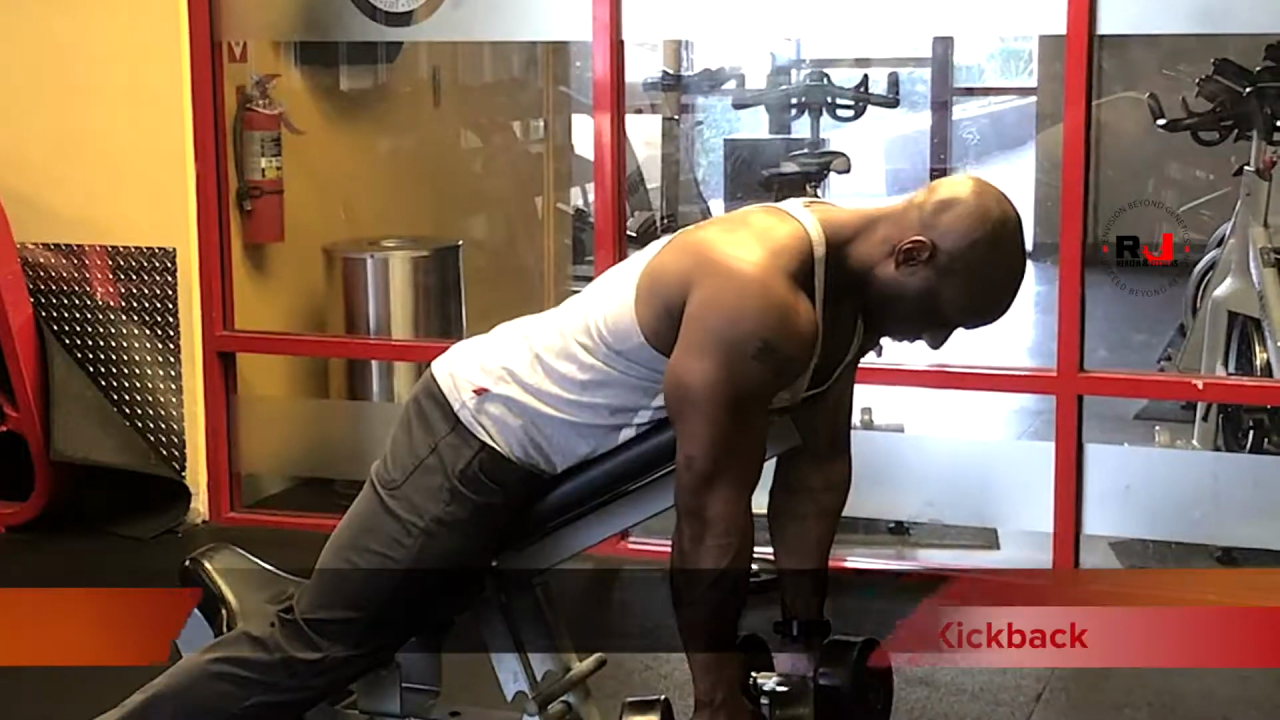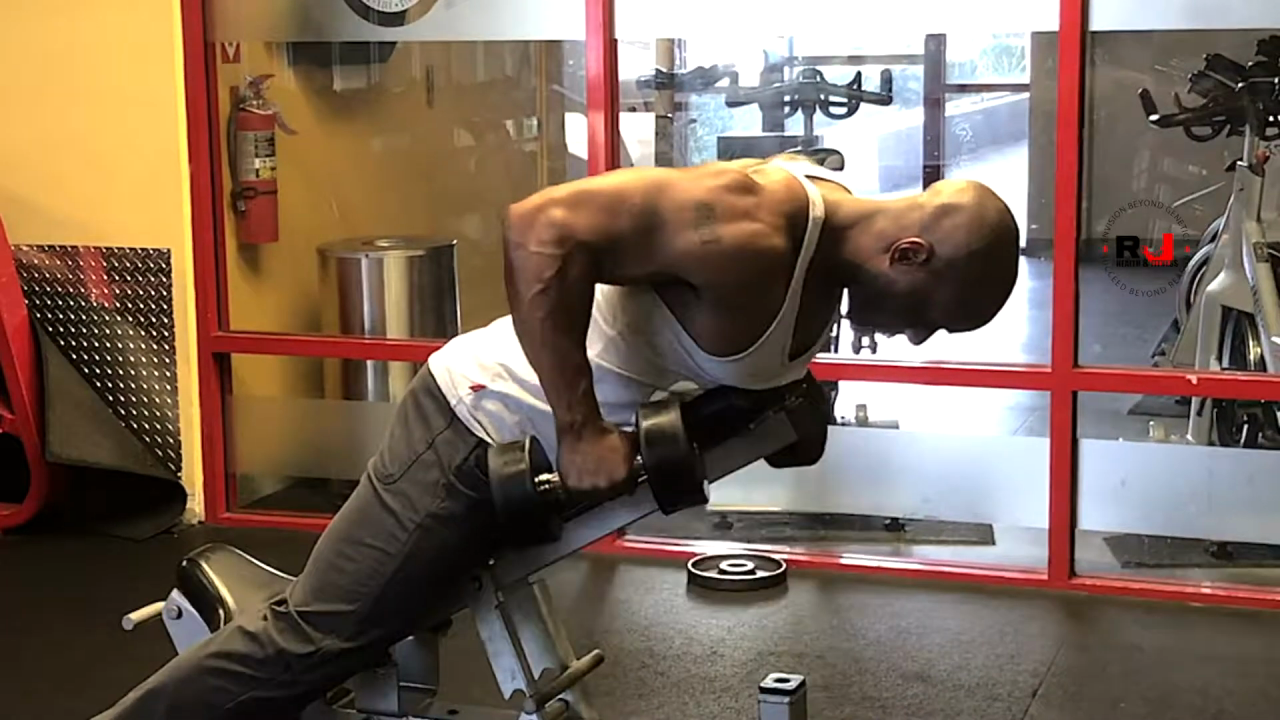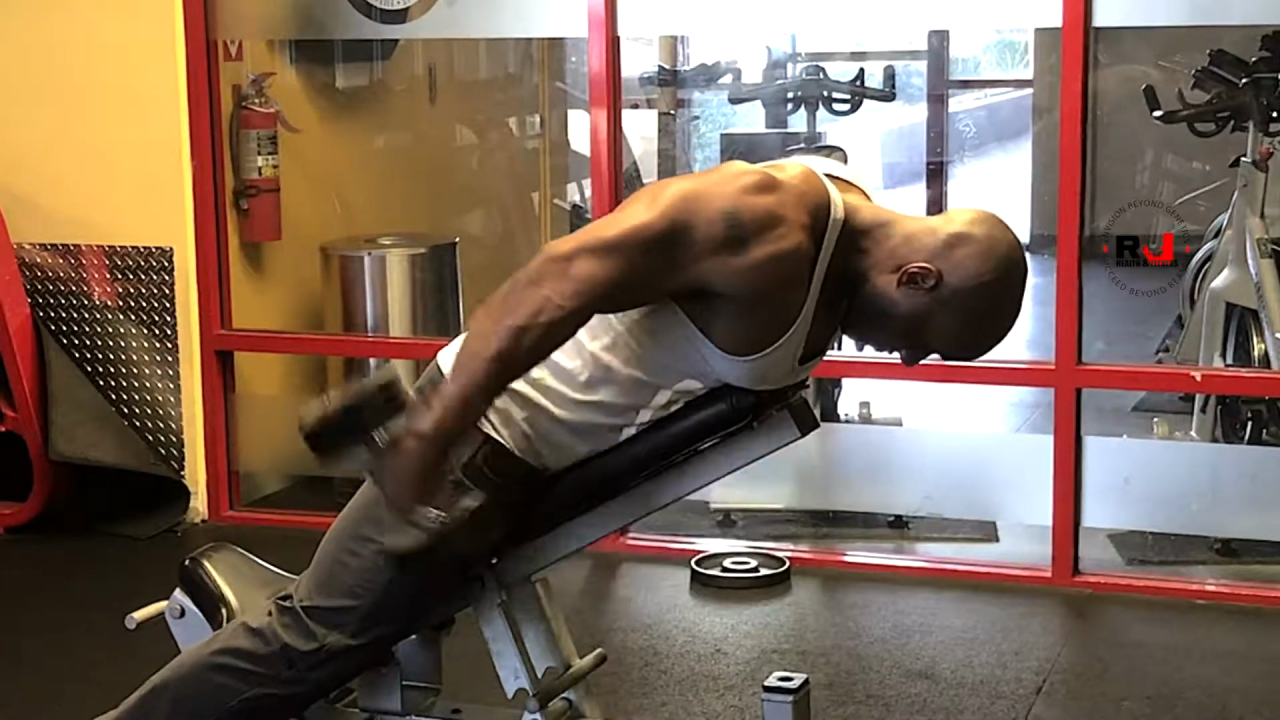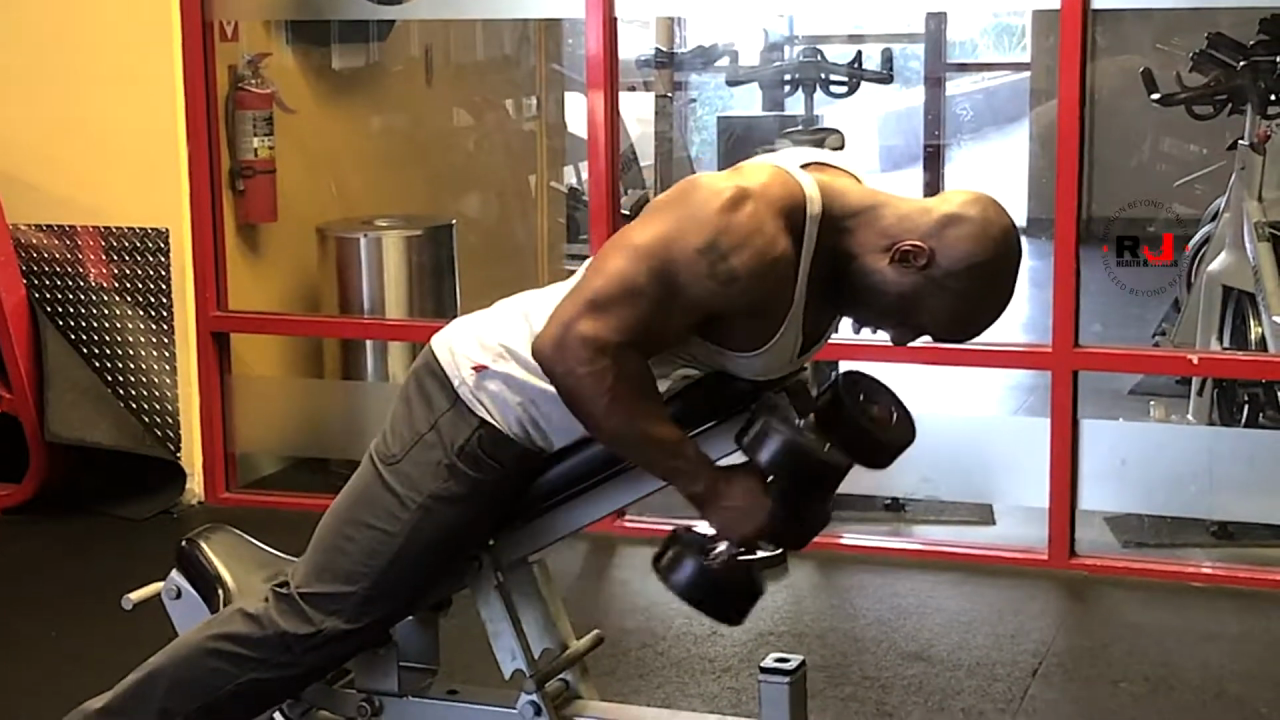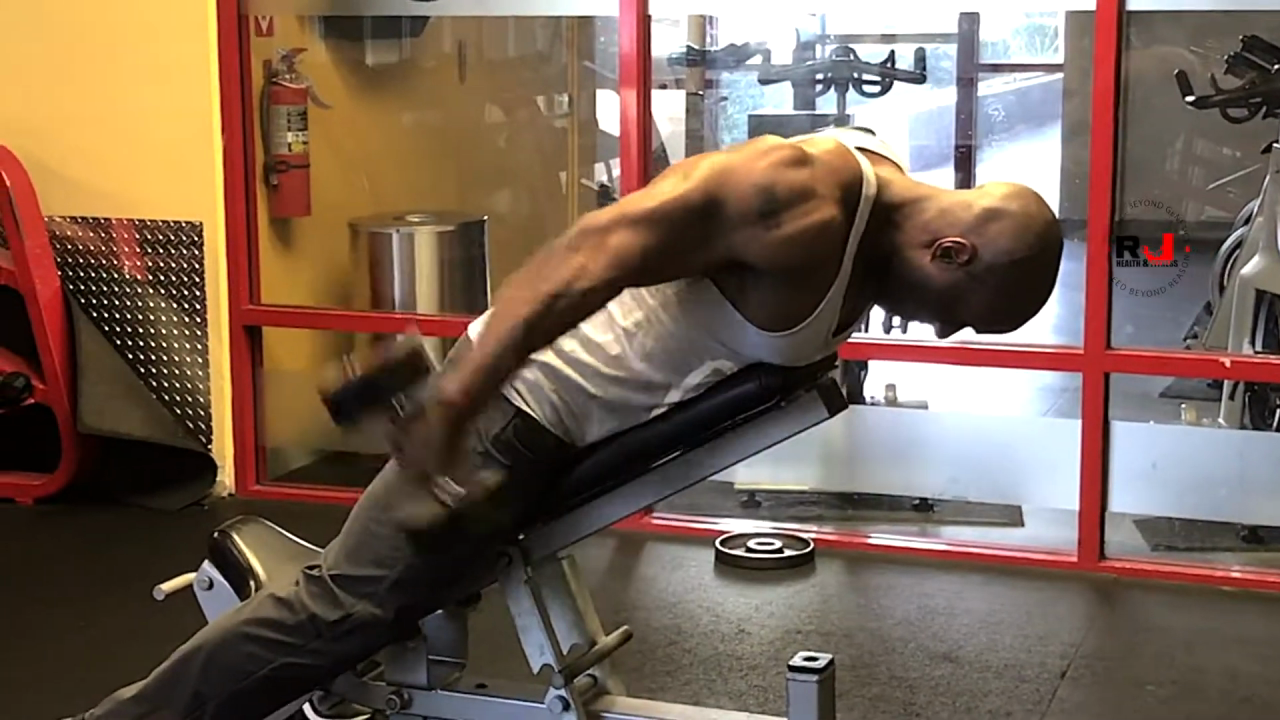
dt=1s
person 1, frame 1
left shoulder: (849, 284)
right shoulder: (759, 296)
left elbow: (815, 461)
right elbow: (711, 512)
left wrist: (802, 635)
left hip: (542, 443)
right hip: (486, 427)
right knee: (320, 640)
person 1, frame 2
left shoulder: (835, 235)
right shoulder: (748, 226)
right elbow: (542, 227)
right wrist: (580, 426)
left hip: (532, 436)
right hip: (488, 421)
right knee: (312, 636)
person 1, frame 3
left shoulder: (848, 236)
right shoulder: (773, 224)
right elbow: (563, 276)
right wrist: (433, 440)
left hip: (557, 445)
right hip: (494, 427)
left knee: (379, 613)
right knee: (317, 635)
person 1, frame 4
left shoulder: (844, 217)
right shoulder: (751, 227)
right elbow: (575, 346)
right wrist: (712, 488)
left hip: (533, 425)
right hip: (488, 404)
right knee: (313, 616)
person 1, frame 5
left shoulder: (883, 213)
right shoulder: (802, 198)
right elbow: (595, 249)
right wrist: (450, 410)
left hip: (580, 413)
right hip: (526, 390)
left knee: (390, 591)
right knee: (348, 603)
